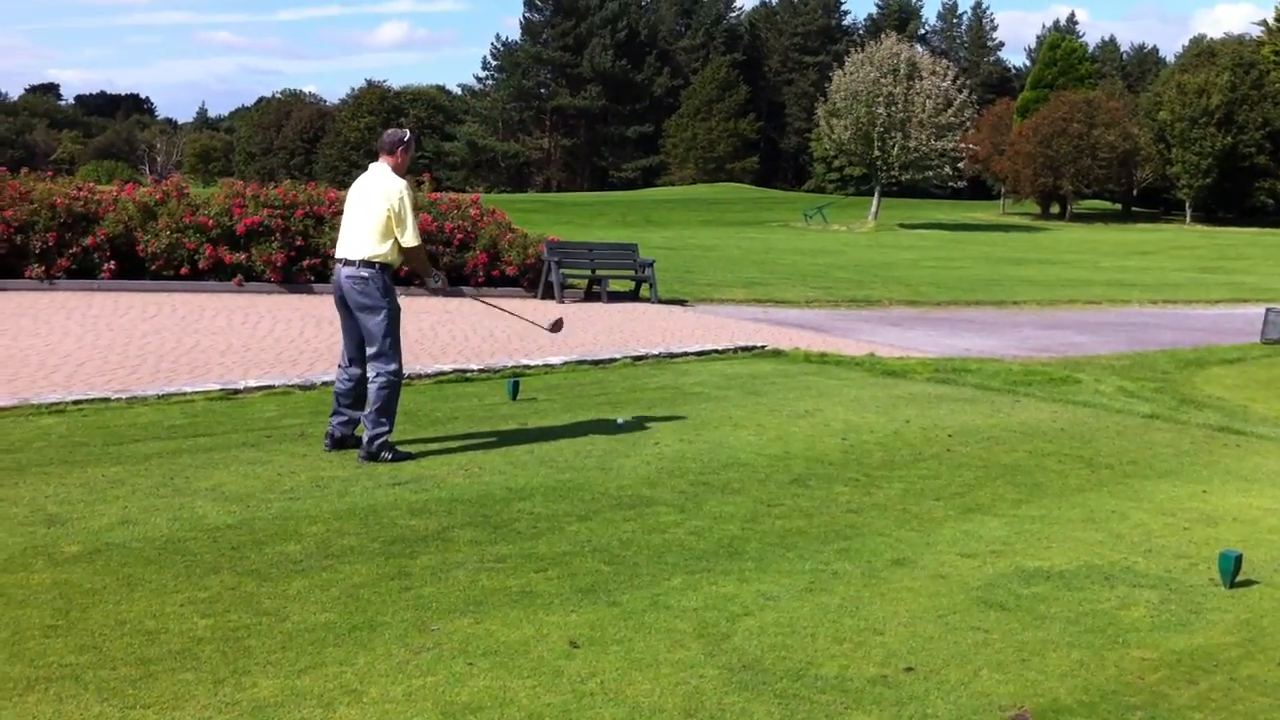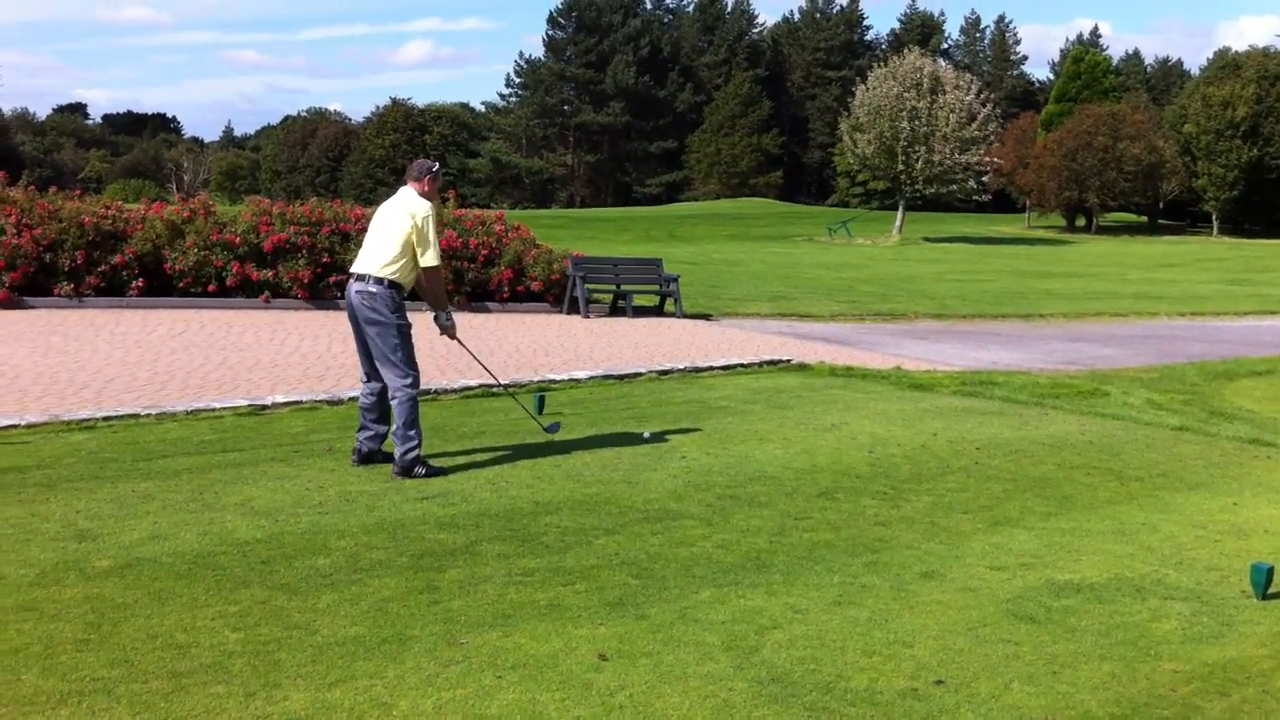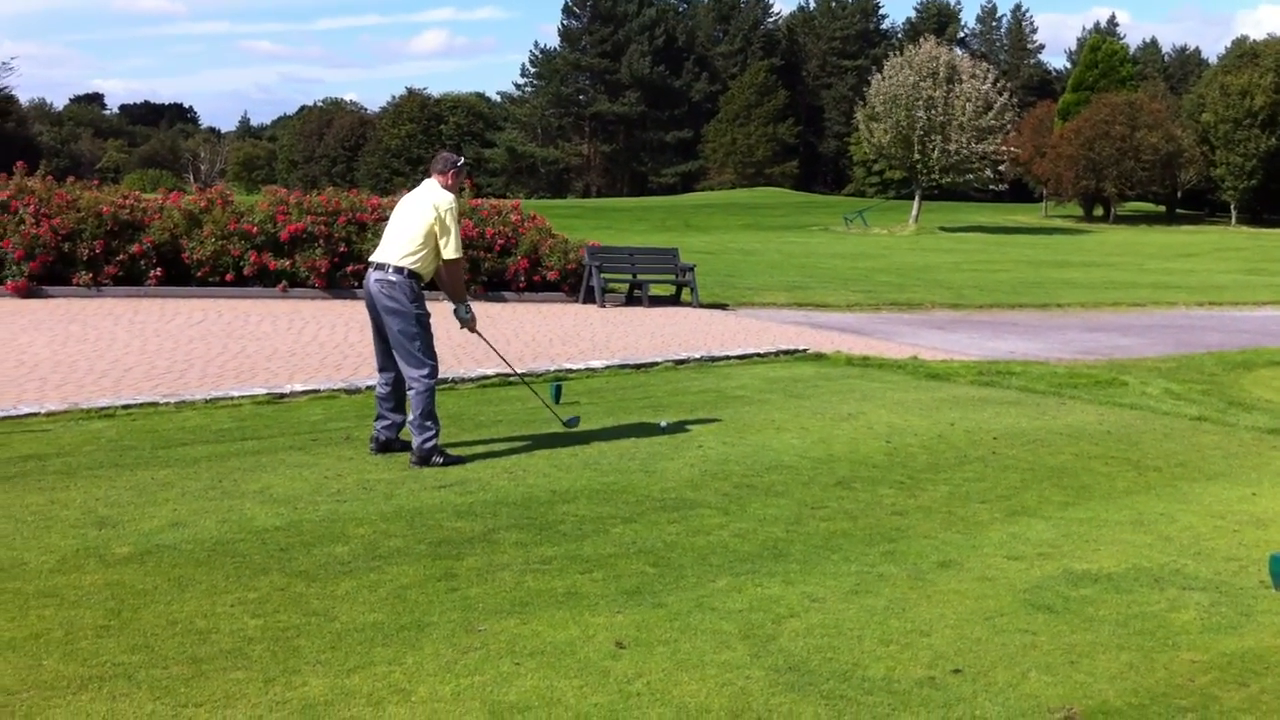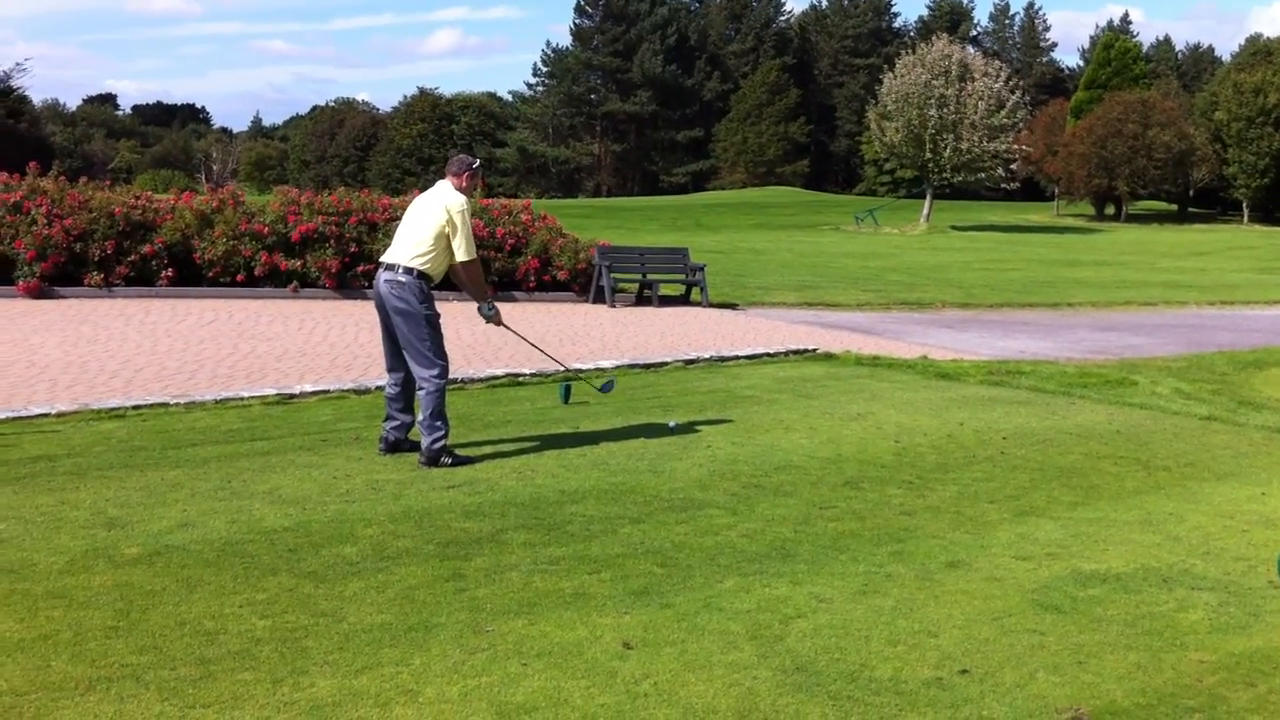
dt=0.4s
person 1, frame 1
left shoulder: (362, 182)
right shoulder: (395, 186)
right elbow: (409, 244)
left wrist: (420, 267)
right wrist: (430, 272)
left hip: (343, 272)
right hip: (370, 276)
left knee: (353, 360)
right knee: (385, 365)
left ankle: (340, 431)
right ankle: (375, 443)
person 1, frame 2
left shoulder: (392, 204)
right shoulder: (421, 208)
right elbow: (430, 269)
left wrist: (435, 307)
right wrist: (443, 312)
left hip: (357, 289)
right hip: (379, 293)
left knee: (375, 376)
right knee: (403, 379)
left ankle: (367, 446)
right ankle: (407, 458)
person 1, frame 3
left shoulder: (414, 196)
right shoulder: (444, 200)
left elbow: (434, 261)
right elbow: (452, 262)
left wrist: (456, 300)
right wrist: (463, 305)
left hip: (375, 278)
right hip: (398, 284)
left knee: (391, 366)
right knee: (420, 368)
left ankle: (384, 435)
right ankle: (424, 448)
person 1, frame 4
left shoulder: (429, 197)
right shoulder: (456, 202)
left elbow: (452, 263)
right elbow: (468, 262)
left wrist: (478, 298)
right wrist: (487, 303)
left hip: (385, 280)
right hip: (408, 285)
left knee: (400, 367)
right knee: (431, 369)
left ankle: (393, 435)
right ankle: (433, 448)
